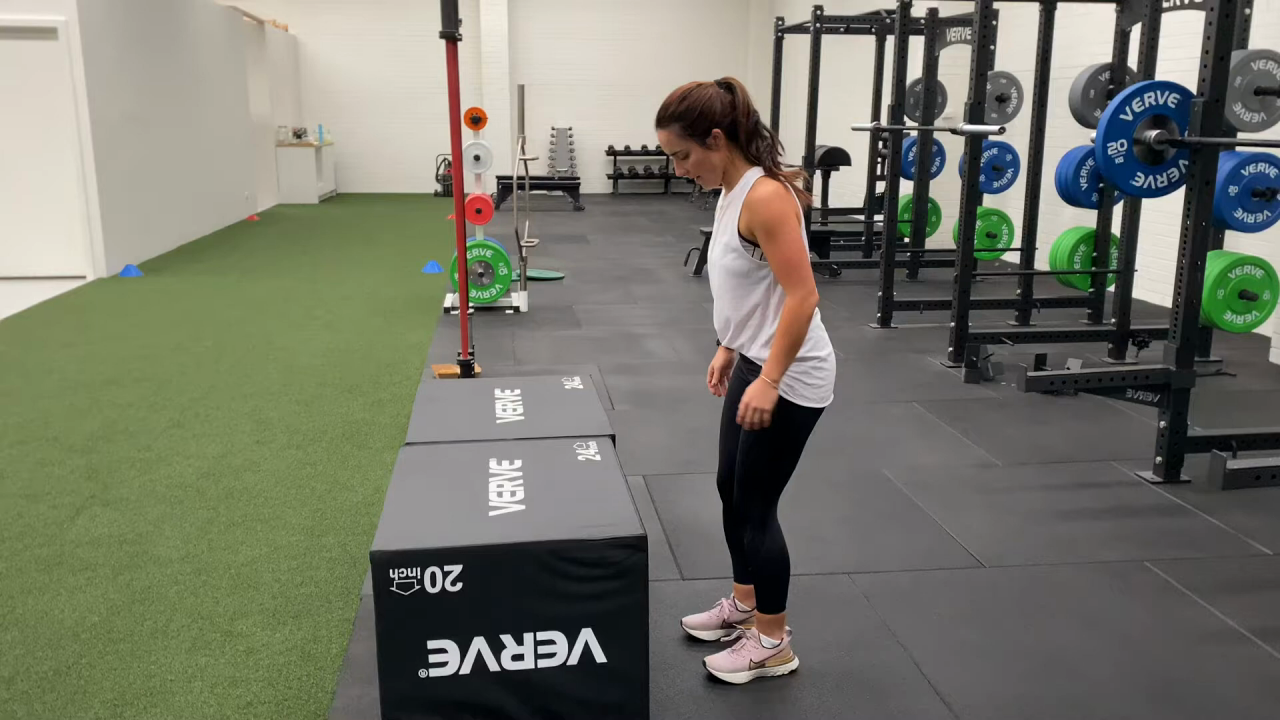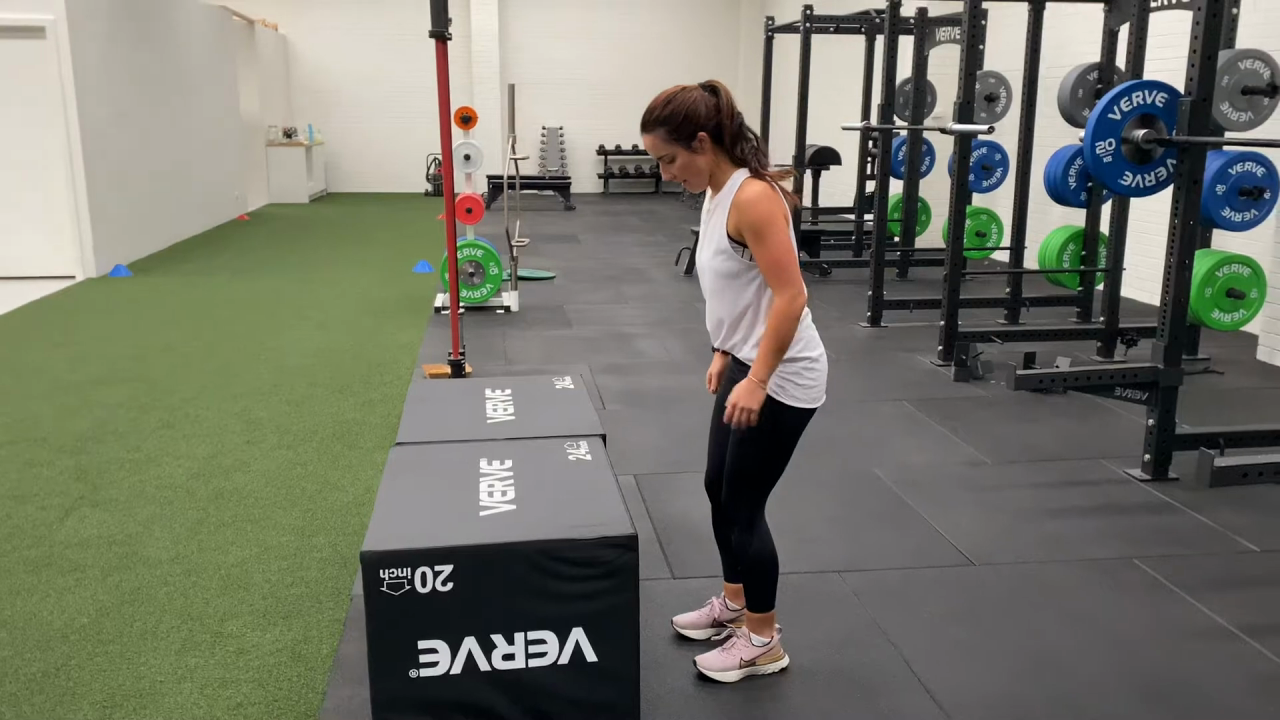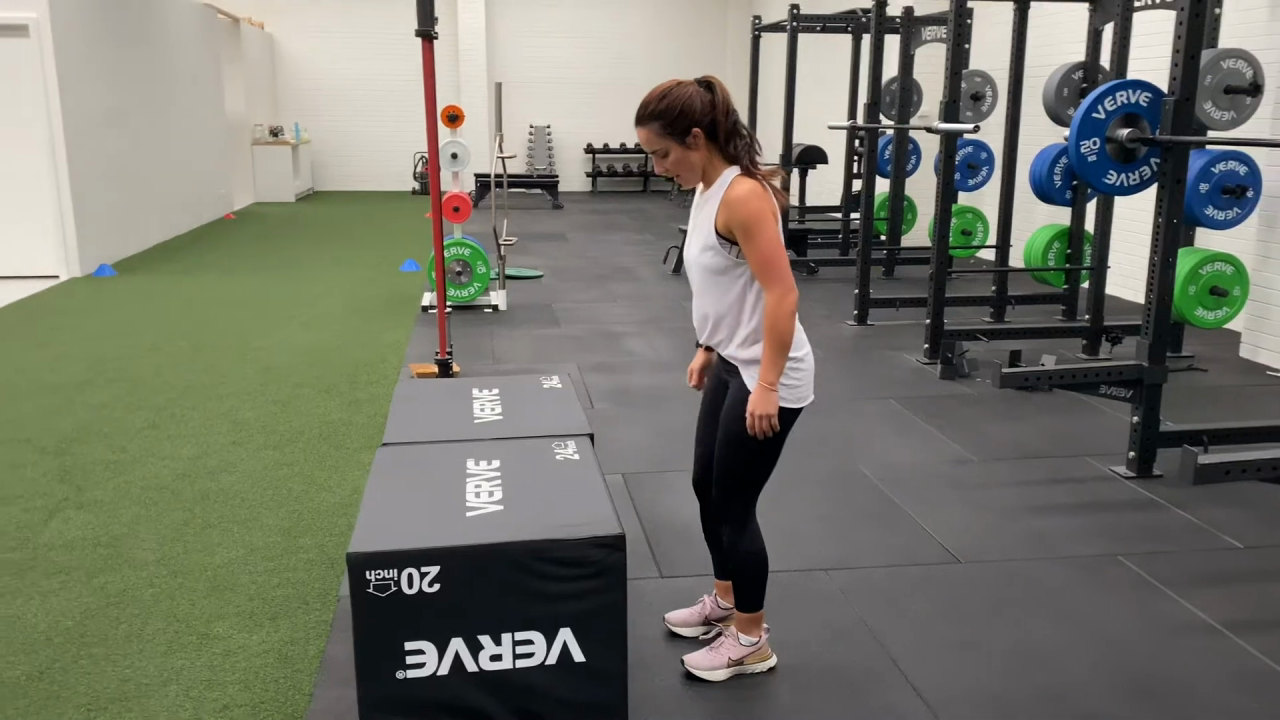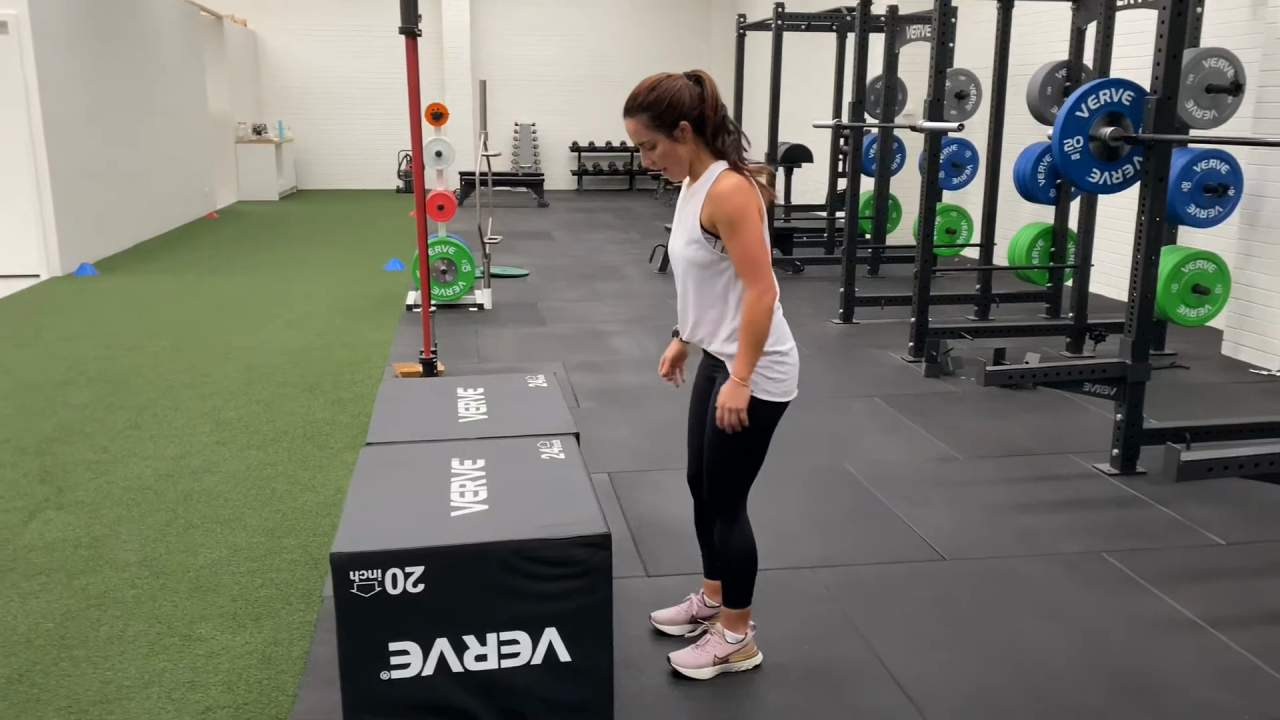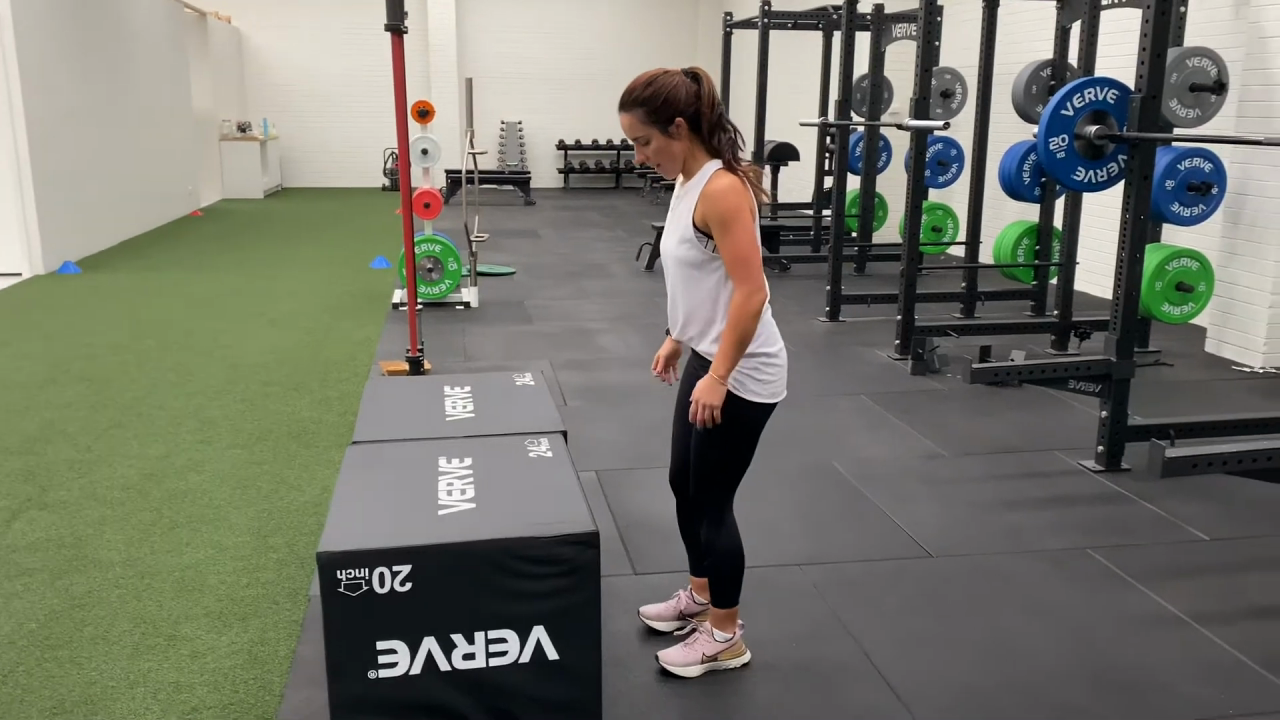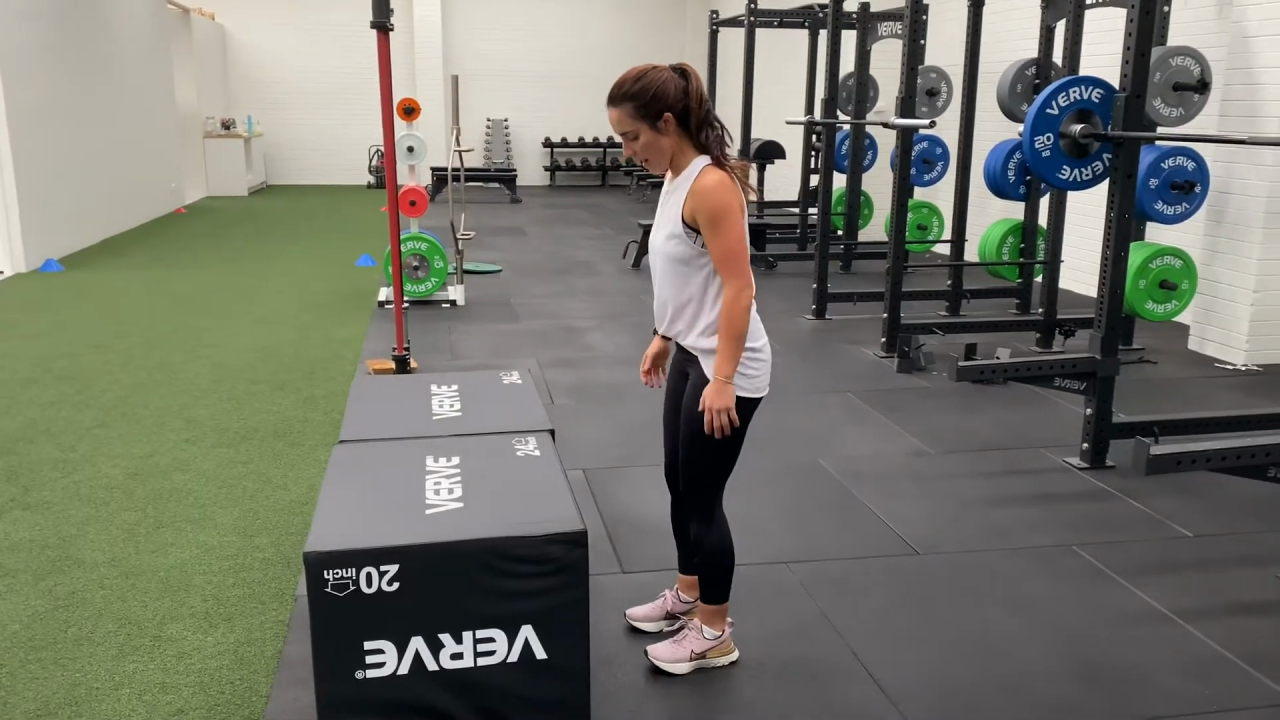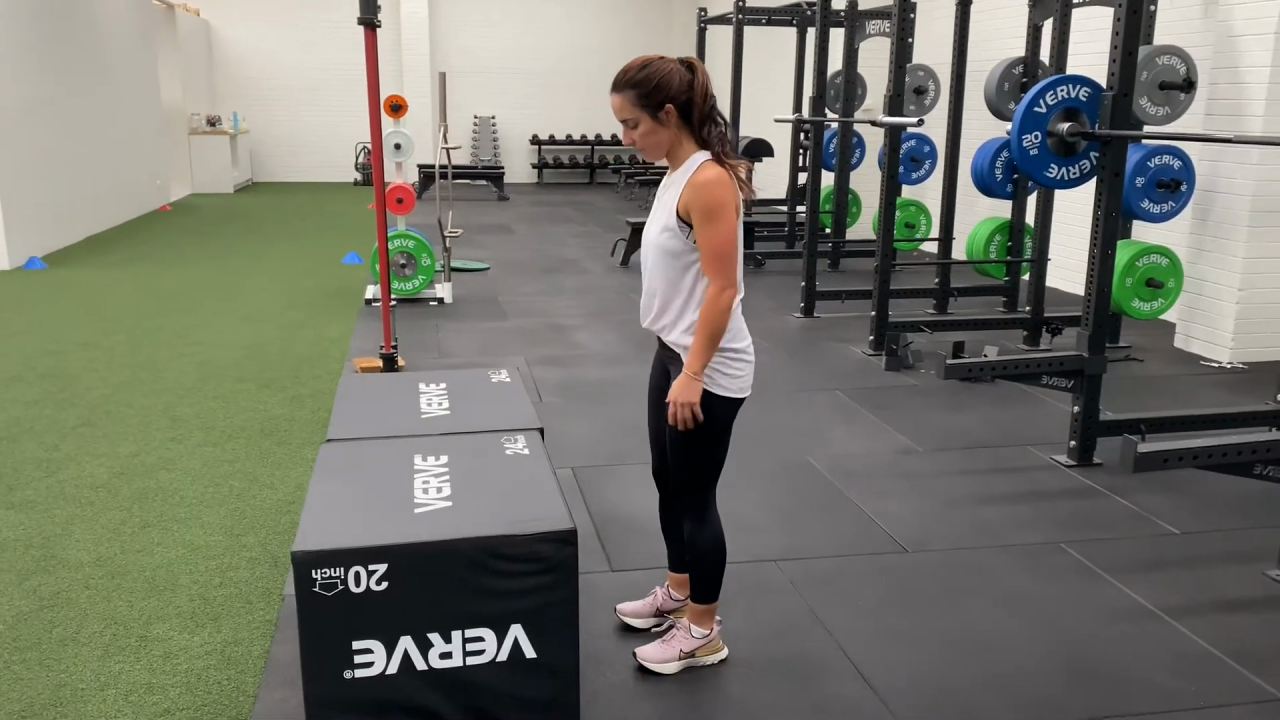
dt=0.3s
person 1, frame 1
left shoulder: (766, 196)
right shoulder: (732, 192)
left elbow: (801, 296)
left wrist: (768, 383)
right wrist: (727, 350)
left hip: (791, 377)
right hip: (755, 365)
left knee: (755, 503)
right knee: (732, 491)
left ankle: (773, 643)
right ankle: (744, 605)
person 1, frame 2
left shoulder: (752, 198)
right shoulder: (718, 194)
left elbow: (789, 297)
left wrist: (756, 381)
right wrist: (724, 354)
left hip: (783, 377)
right hip: (748, 364)
left knee: (743, 503)
right knee: (720, 489)
left ankle: (762, 641)
right ankle: (734, 603)
person 1, frame 3
left shoulder: (743, 195)
right shoulder: (708, 191)
left elbow: (781, 294)
left wrist: (767, 387)
right wrist: (706, 348)
left hip: (766, 378)
right hip: (732, 366)
left knee: (734, 503)
right knee: (708, 487)
left ankle: (751, 641)
right ankle: (725, 601)
person 1, frame 4
left shoulder: (728, 190)
right shoulder: (694, 185)
left elbow: (761, 291)
left wrist: (741, 381)
right wrist: (682, 338)
left hip: (753, 372)
right hip: (718, 359)
left knee: (725, 499)
right knee: (702, 486)
left ankle: (737, 637)
right ankle: (713, 599)
person 1, frame 5
left shoulder: (721, 189)
right shoulder: (688, 183)
left elbow: (750, 292)
left wrist: (719, 376)
right wrist: (676, 337)
left hip: (740, 374)
right hip: (706, 358)
left knee: (711, 499)
right knee: (683, 484)
left ankle: (724, 636)
right ankle: (699, 595)
person 1, frame 6
left shoulder: (711, 185)
right shoulder: (676, 179)
left elbow: (738, 289)
left wrist: (723, 380)
right wrist: (664, 338)
left hip: (725, 368)
right hip: (692, 357)
left knee: (702, 495)
right knee: (679, 484)
left ankle: (713, 633)
right ankle: (688, 594)
person 1, frame 7
left shoulder: (709, 181)
right shoulder: (678, 174)
left elbow: (721, 288)
left wrist: (692, 377)
left hip: (708, 369)
right hip: (675, 353)
left knee: (695, 496)
right knee: (668, 484)
left ankle: (703, 632)
right ankle: (677, 592)
